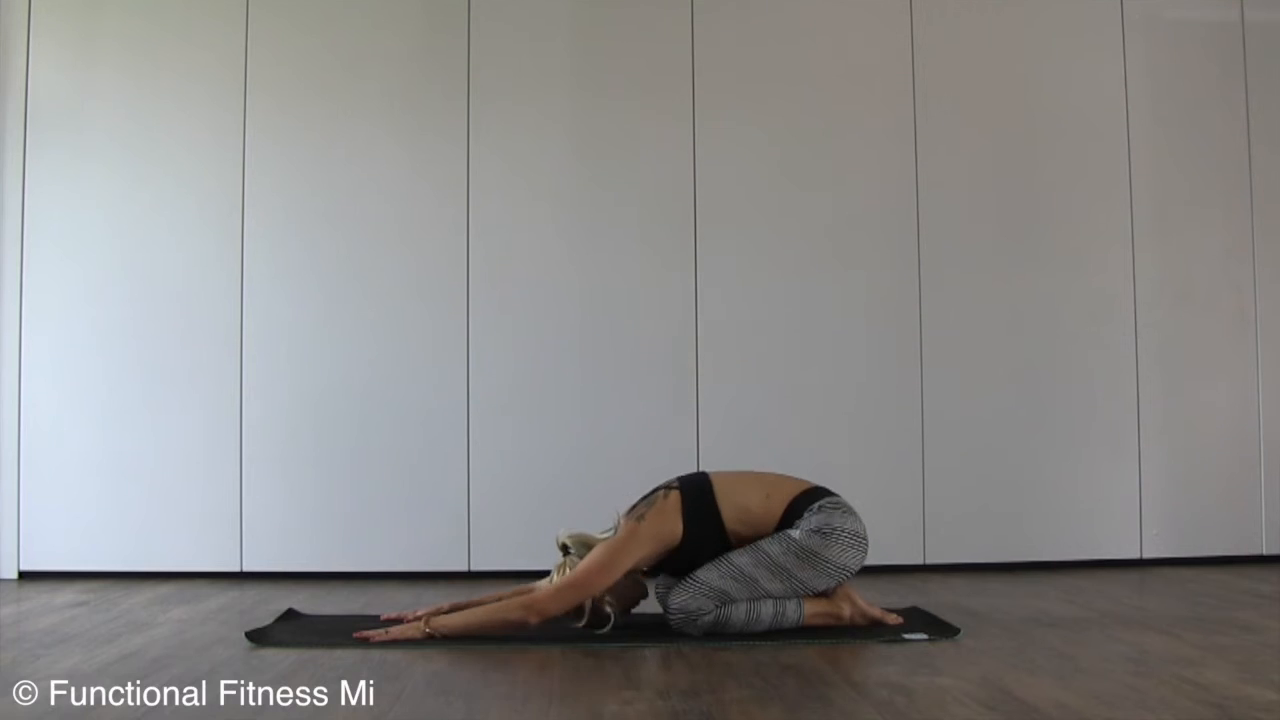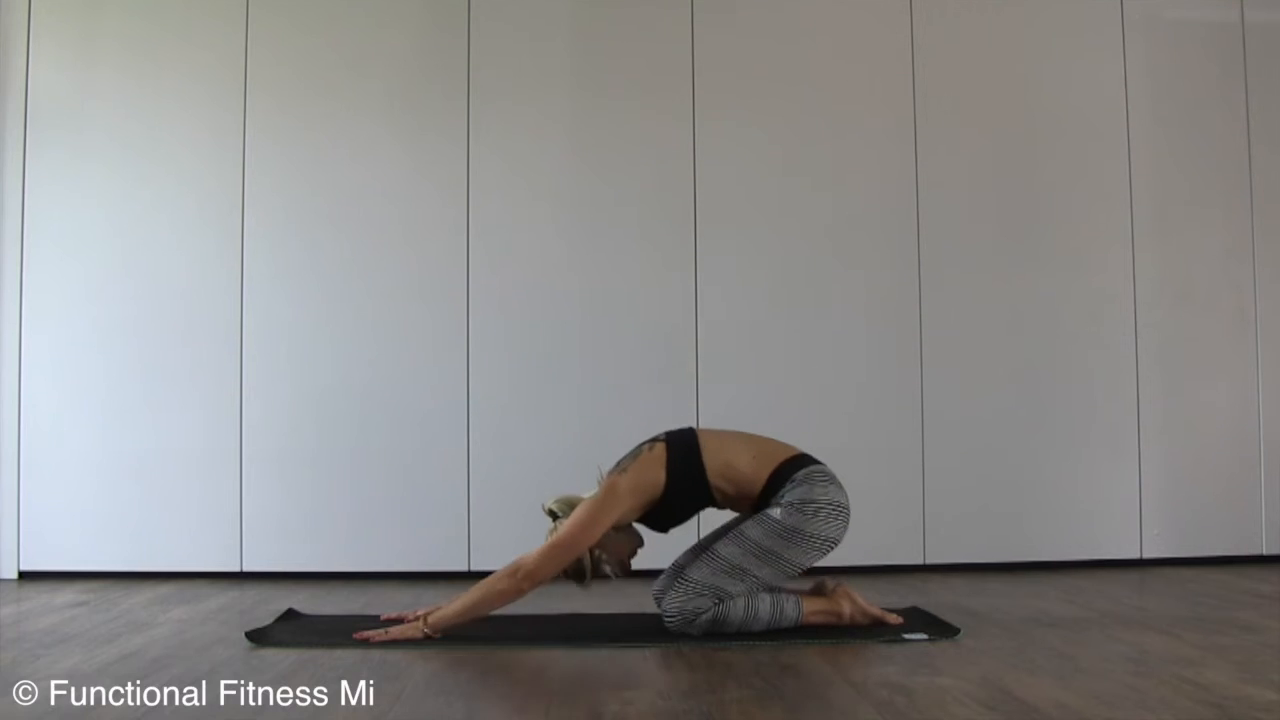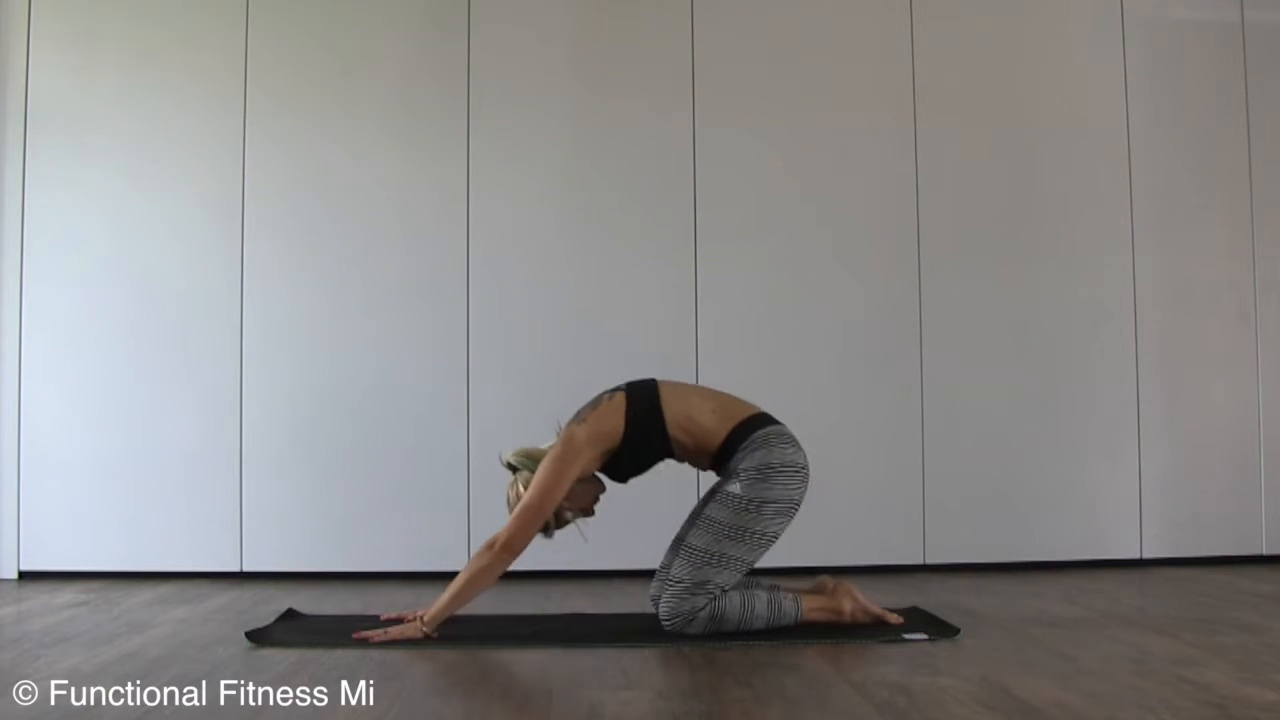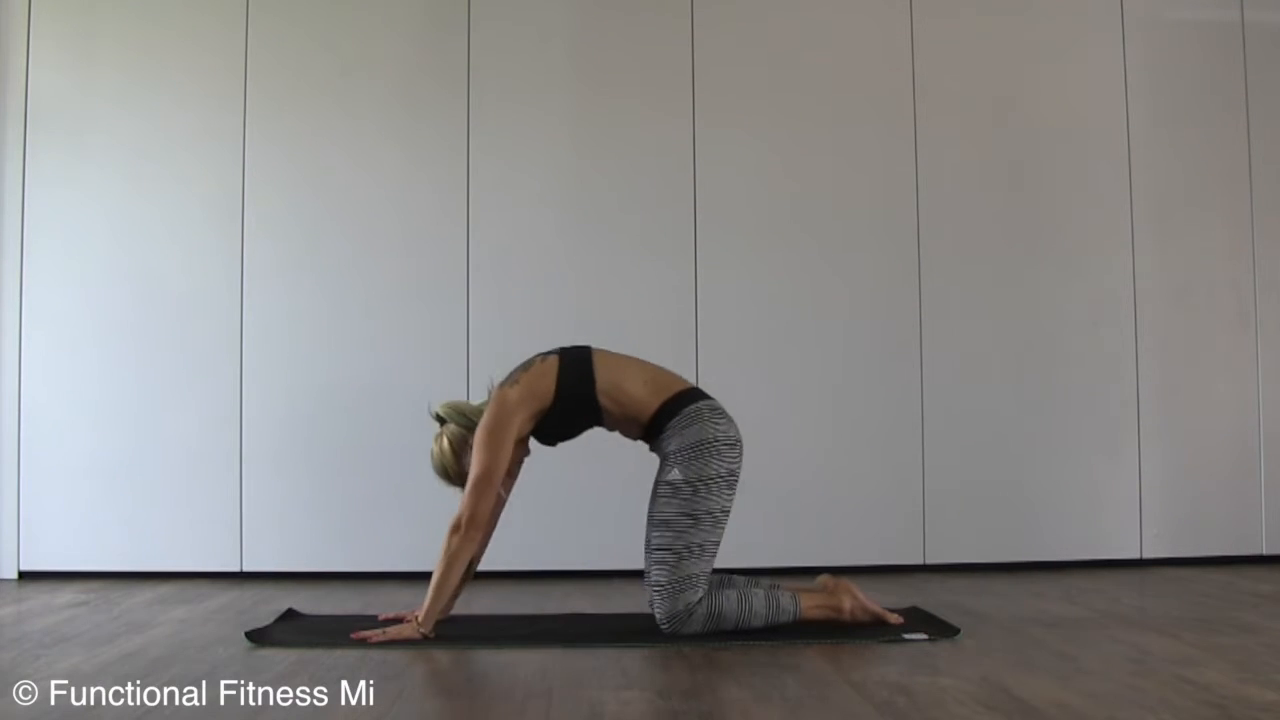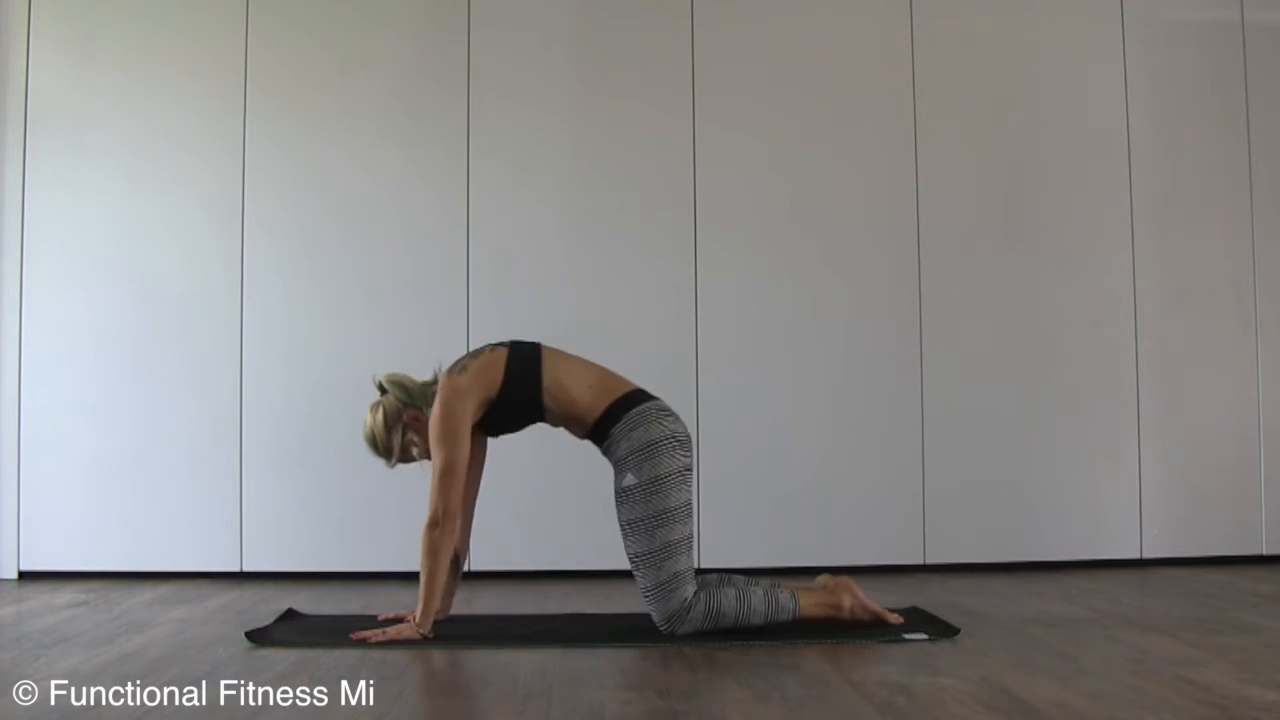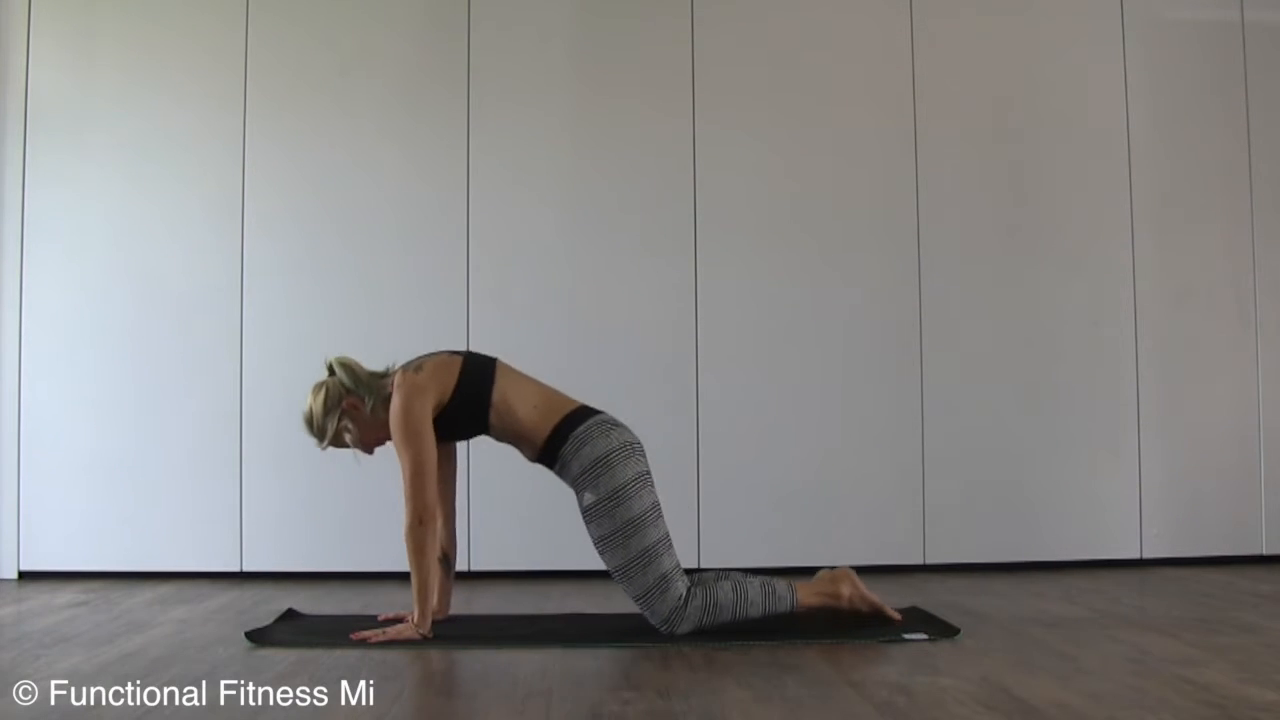
dt=0.3s
person 1, frame 1
left shoulder: (631, 542)
right shoulder: (634, 537)
left elbow: (533, 610)
right elbow: (541, 590)
left wrist: (429, 628)
right wrist: (445, 607)
left hip: (828, 529)
right hip: (809, 527)
left knee: (687, 608)
right knee: (673, 591)
left ankle: (831, 609)
right ankle: (821, 595)
person 1, frame 2
left shoulder: (615, 496)
right shoulder: (622, 496)
left elbow: (524, 577)
right elbow: (531, 565)
left wrist: (428, 627)
right wrist: (439, 609)
left hip: (811, 501)
right hip: (794, 501)
left knee: (684, 608)
right knee: (673, 593)
left ankle: (832, 610)
right ankle: (819, 596)
person 1, frame 3
left shoulder: (572, 450)
right shoulder: (581, 447)
left elbow: (505, 546)
right elbow: (508, 543)
left wrist: (427, 623)
right wrist: (436, 609)
left hip: (768, 462)
right hip: (758, 460)
left knee: (681, 611)
right knee: (673, 594)
left ankle: (831, 606)
right ankle: (818, 593)
person 1, frame 4
left shoulder: (501, 413)
right shoulder: (511, 415)
left elbow: (469, 525)
right elbow: (479, 526)
left wrist: (423, 622)
right wrist: (433, 607)
left hip: (698, 440)
right hip: (696, 436)
left knee: (678, 611)
right knee: (677, 589)
left ankle: (829, 604)
right ankle: (817, 592)
person 1, frame 5
left shoulder: (451, 396)
right shoulder: (468, 402)
left elbow: (442, 518)
right elbow: (460, 515)
left wrist: (422, 620)
right wrist: (438, 603)
left hip: (645, 438)
right hip: (644, 436)
left knee: (677, 611)
right knee: (673, 592)
left ankle: (831, 602)
right ankle: (820, 592)
person 1, frame 6
left shoulder: (407, 394)
right shoulder: (429, 401)
left elbow: (422, 519)
right elbow: (441, 515)
left wrist: (419, 620)
right wrist: (436, 603)
left hip: (596, 456)
right hip: (599, 450)
left knee: (671, 610)
right knee: (667, 594)
left ankle: (826, 591)
right ankle: (820, 588)
